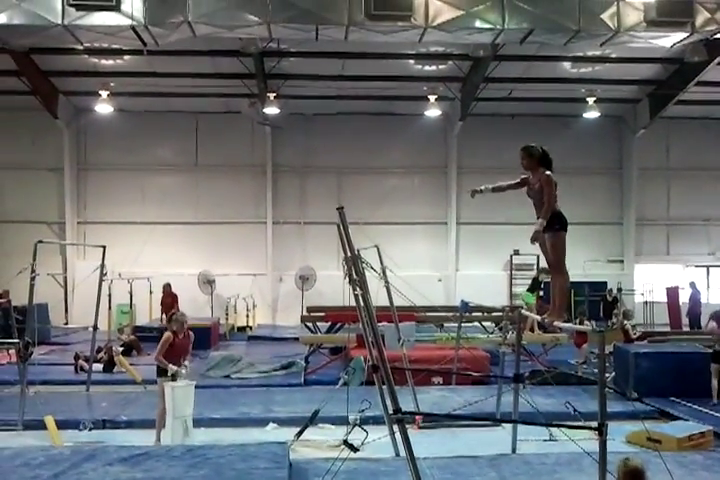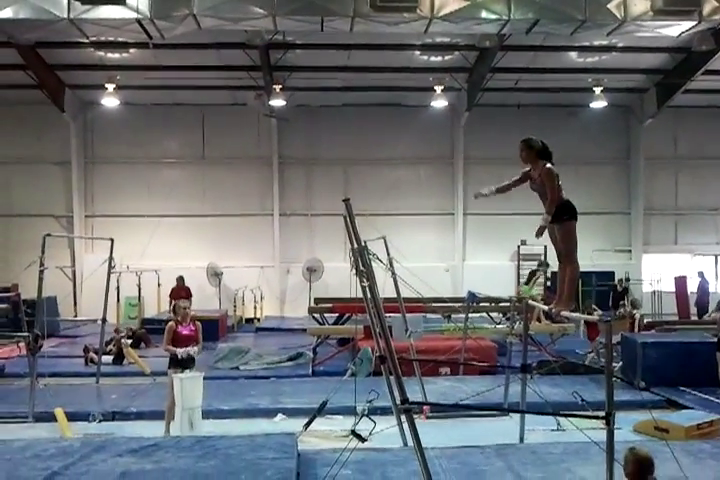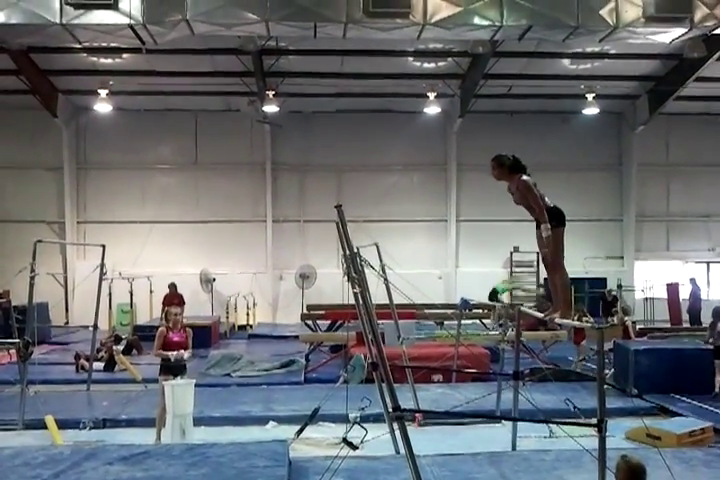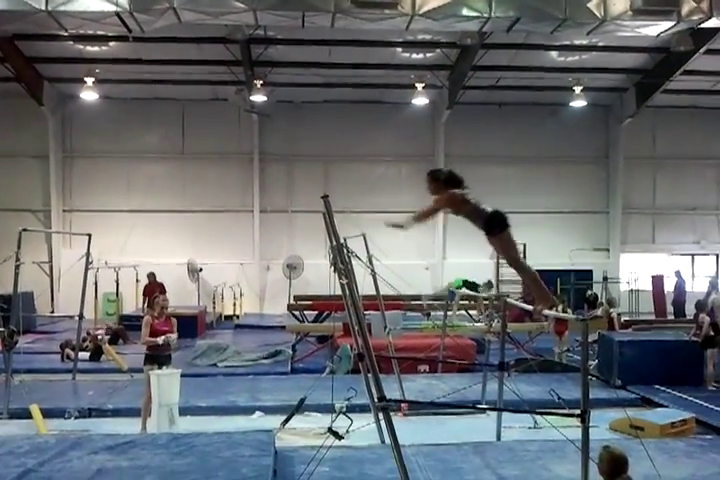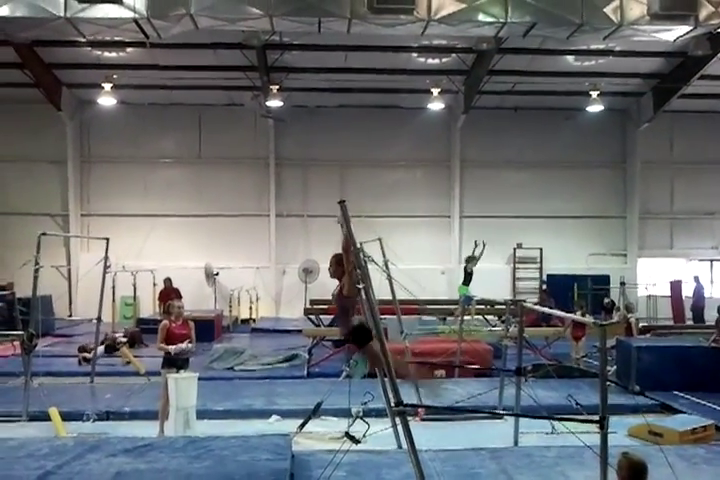
dt=0.5s
person 1, frame 1
left shoulder: (547, 177)
right shoulder: (528, 179)
left elbow: (548, 205)
right elbow: (505, 186)
left wrist: (538, 227)
right wrist: (482, 189)
left hip: (555, 222)
right hip: (545, 224)
left knee: (559, 269)
right knee: (553, 269)
left ankle: (560, 312)
right ankle: (553, 310)
person 1, frame 2
left shoulder: (547, 169)
right shoulder: (530, 173)
left elbow: (552, 198)
right elbow: (510, 185)
left wrist: (544, 223)
right wrist: (487, 192)
left hip: (564, 212)
right hip: (554, 214)
left knee: (570, 258)
right knee: (562, 259)
left ankle: (568, 301)
right ankle: (560, 300)
person 1, frame 3
left shoulder: (523, 183)
right shoulder: (511, 186)
left elbow: (539, 206)
left wrist: (546, 232)
left hip: (552, 217)
right hip: (543, 220)
left knee: (557, 266)
right knee: (549, 266)
left ankle: (566, 309)
right ankle: (558, 307)
person 1, frame 4
left shoulder: (451, 195)
right shoulder: (447, 196)
left elbow: (429, 213)
right elbow: (429, 212)
left wrist: (405, 224)
right wrist: (408, 222)
left hip: (494, 222)
right hip: (490, 223)
left knee: (516, 262)
right knee: (514, 263)
left ankle: (547, 299)
right ankle: (542, 299)
person 1, frame 5
left shoulder: (347, 285)
right shoulder: (343, 286)
left elbow: (349, 261)
left hip: (354, 330)
right hip: (353, 331)
left knee: (381, 364)
person 2, frame 1
left shoulder: (190, 335)
right shoulder: (169, 336)
right elbow: (157, 356)
left wrist: (185, 363)
right wrist: (170, 367)
left hip: (178, 370)
right hip: (164, 370)
right knee: (164, 405)
right ankle: (157, 438)
person 2, frame 2
left shoulder: (196, 325)
right shoulder: (172, 325)
left elbow: (200, 344)
right elbow: (165, 346)
left wrist: (195, 350)
right wrist: (178, 351)
left hip: (190, 361)
right hip: (175, 362)
right knee: (173, 396)
right ankle: (167, 429)
person 2, frame 3
left shoulder: (187, 331)
right shoulder: (163, 330)
left elbow: (189, 349)
right elbow: (156, 351)
left wrist: (186, 354)
right wrist: (172, 354)
left hip: (181, 368)
right hip: (166, 369)
right knee: (164, 403)
right ankle: (158, 437)
person 2, frame 4
left shoulder: (172, 321)
right shoulder: (148, 319)
left elbow: (175, 339)
right elbow: (144, 340)
left wrist: (172, 339)
right wrist: (161, 339)
left hip: (166, 358)
right hip: (151, 358)
right knee: (149, 393)
right ankle: (143, 426)
person 2, frame 5
left shoulder: (189, 324)
right shoulder: (166, 323)
left elbow: (193, 343)
right elbow: (159, 344)
left wrist: (188, 346)
right wrist: (171, 348)
left hip: (184, 361)
right hip: (169, 362)
right knee: (166, 396)
right ankle: (161, 429)
